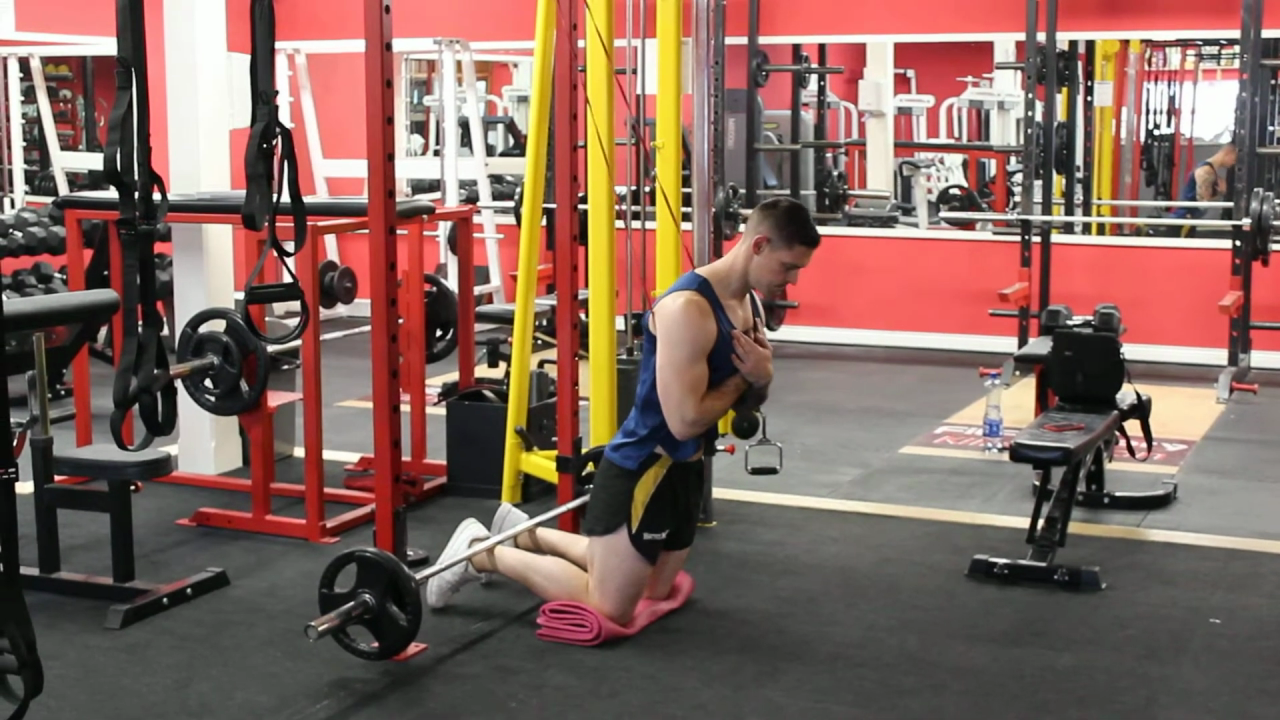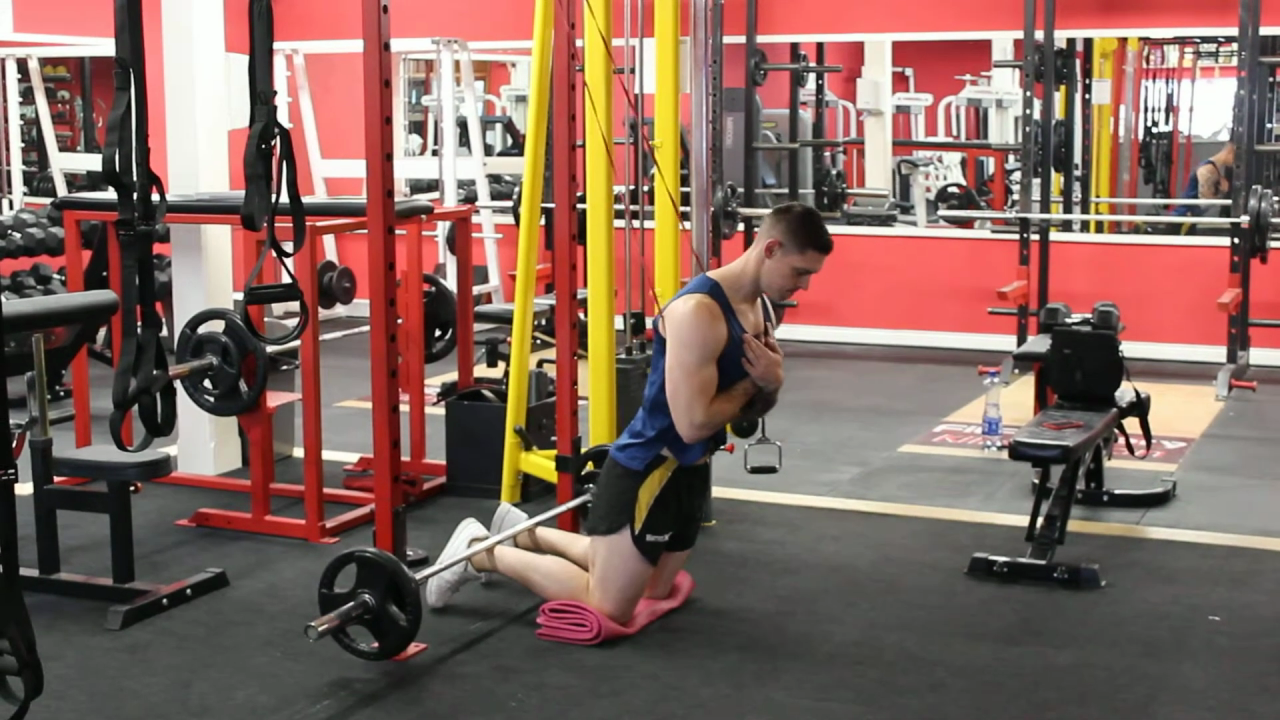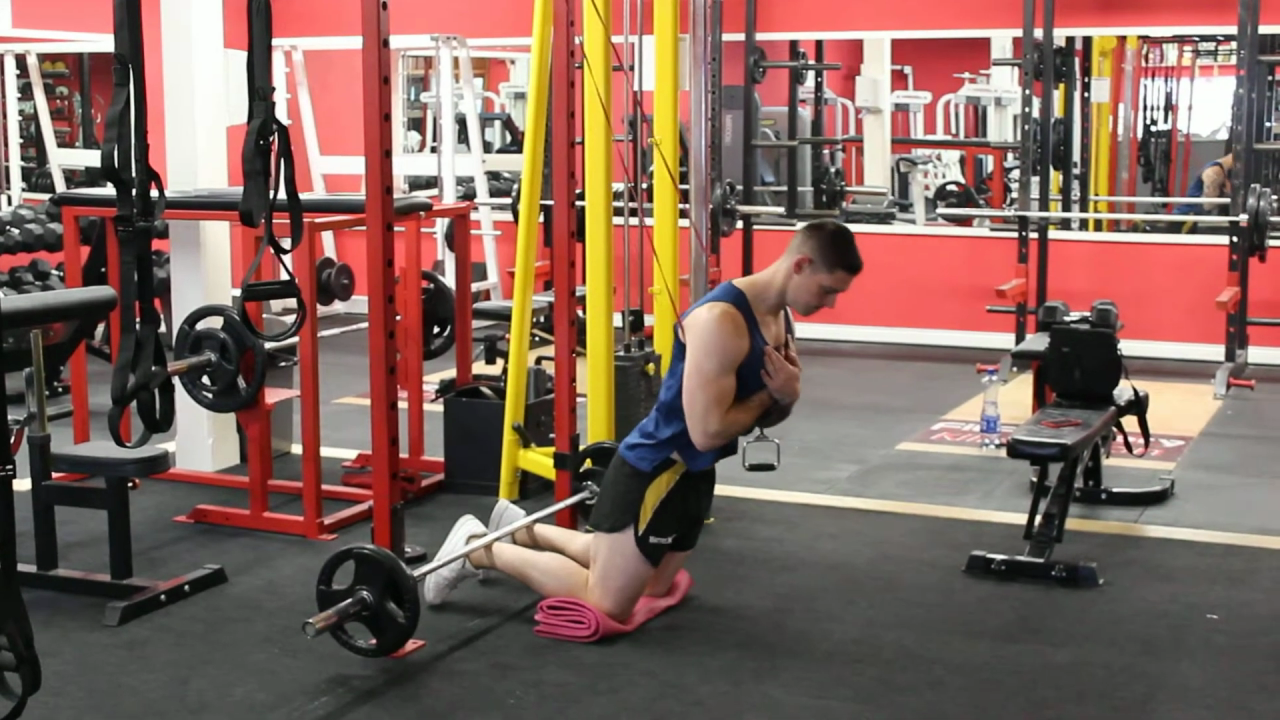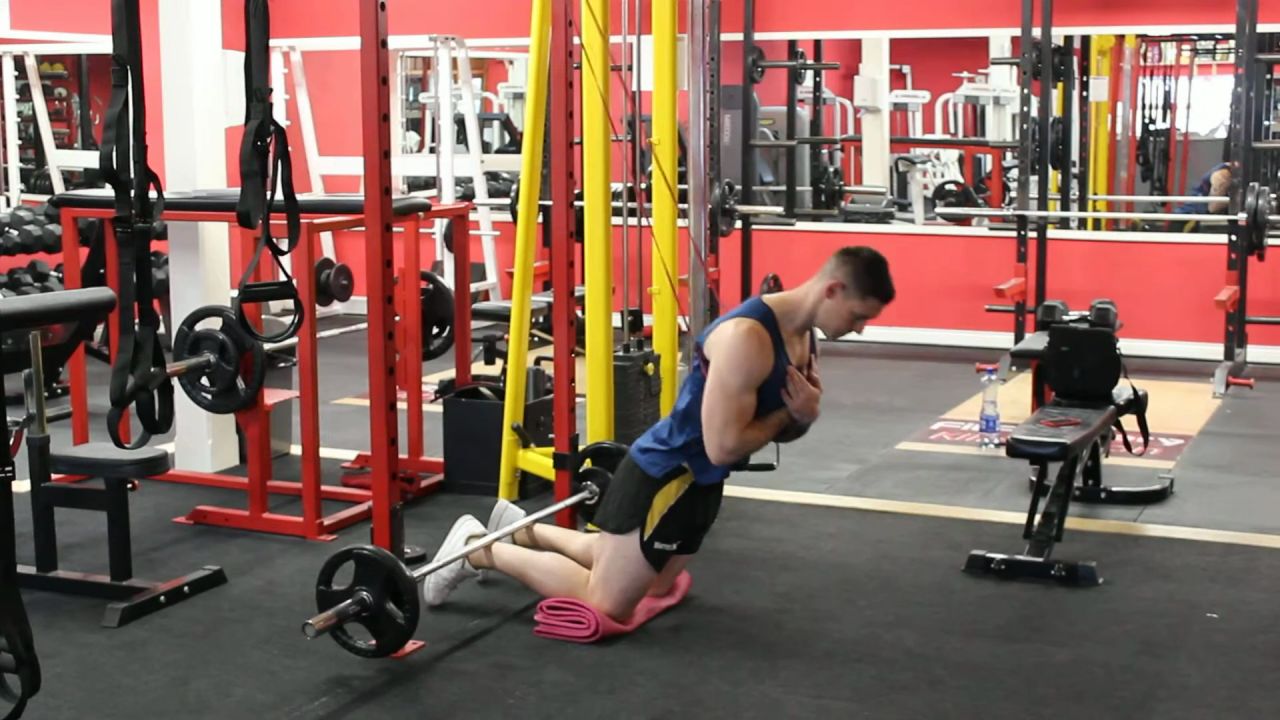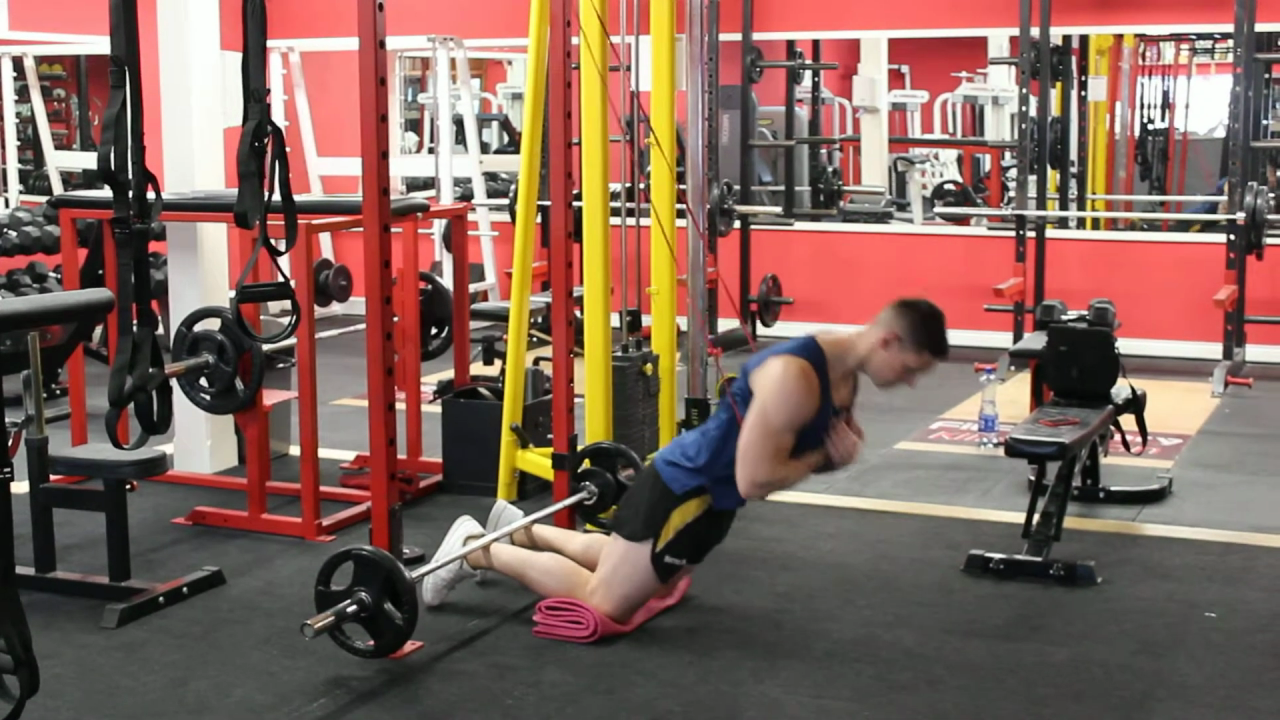
dt=0.3s
person 1, frame 1
left shoulder: (749, 303)
right shoulder: (688, 308)
left elbow: (746, 401)
right elbow: (685, 420)
left wrist: (761, 377)
right wrist: (743, 376)
left hip: (683, 467)
right hip: (643, 470)
left knee: (654, 591)
right knee: (608, 609)
left ankle: (524, 534)
right ankle: (481, 552)
person 1, frame 2
left shoulder: (759, 306)
right shoulder: (699, 311)
left elbow: (755, 407)
right elbow: (694, 424)
left wrist: (771, 382)
right wrist: (752, 381)
left hip: (688, 471)
right hip: (647, 471)
left knee: (653, 590)
right knee: (607, 609)
left ankle: (524, 533)
right ankle: (481, 552)
person 1, frame 3
left shoulder: (780, 317)
right shoulder: (722, 320)
left elbow: (765, 416)
right elbow: (708, 431)
left wrist: (788, 395)
right wrist: (770, 391)
left hip: (692, 473)
right hip: (655, 472)
left knee: (653, 587)
right knee: (607, 606)
left ankle: (523, 530)
right ankle: (480, 549)
person 1, frame 4
left shoulder: (802, 332)
right shoulder: (748, 338)
left elbow: (777, 424)
right elbow: (722, 446)
left wrist: (805, 412)
right wrist: (788, 412)
left hip: (697, 481)
right hip: (663, 476)
left knee: (650, 587)
right knee: (605, 605)
left ankle: (522, 530)
right ankle: (481, 548)
person 1, frame 5
left shoulder: (844, 370)
right shoulder: (796, 376)
left elbow: (813, 443)
right elbow: (754, 480)
left wrist: (840, 450)
right wrist: (825, 455)
left hip: (709, 495)
right hip: (683, 493)
left knee: (634, 576)
right knee: (605, 603)
left ankle: (522, 529)
right ankle: (480, 549)
